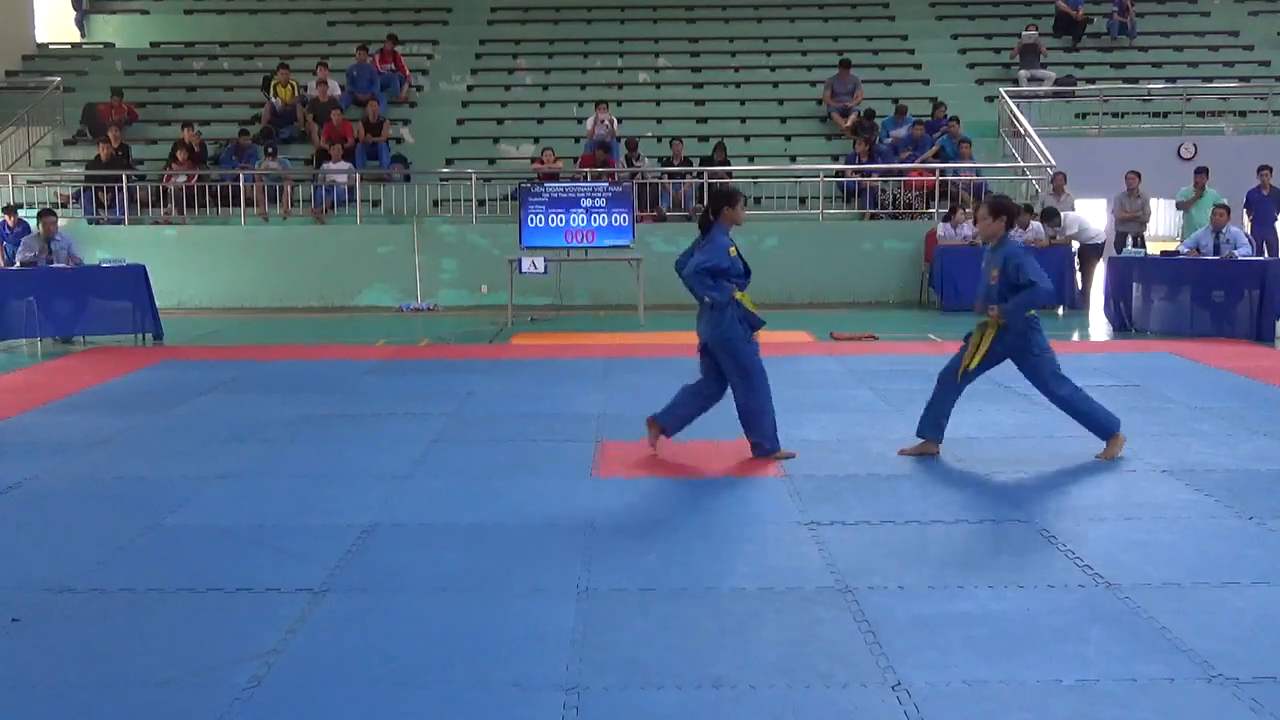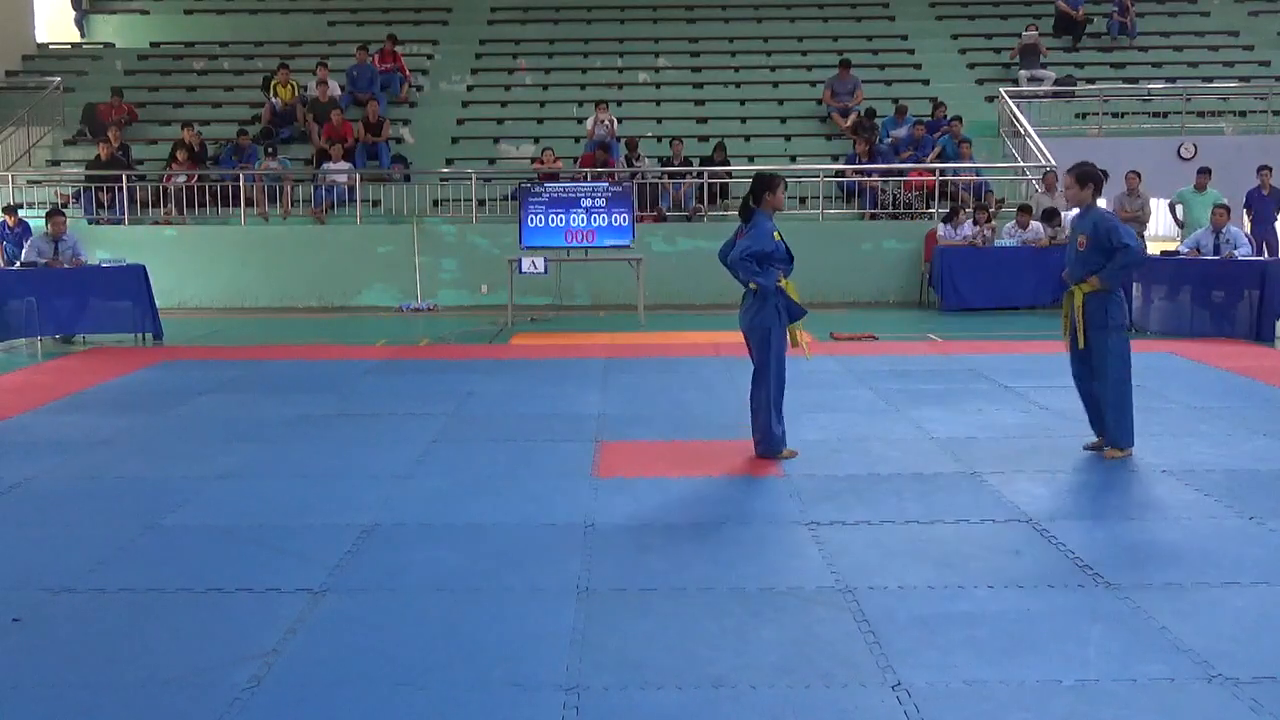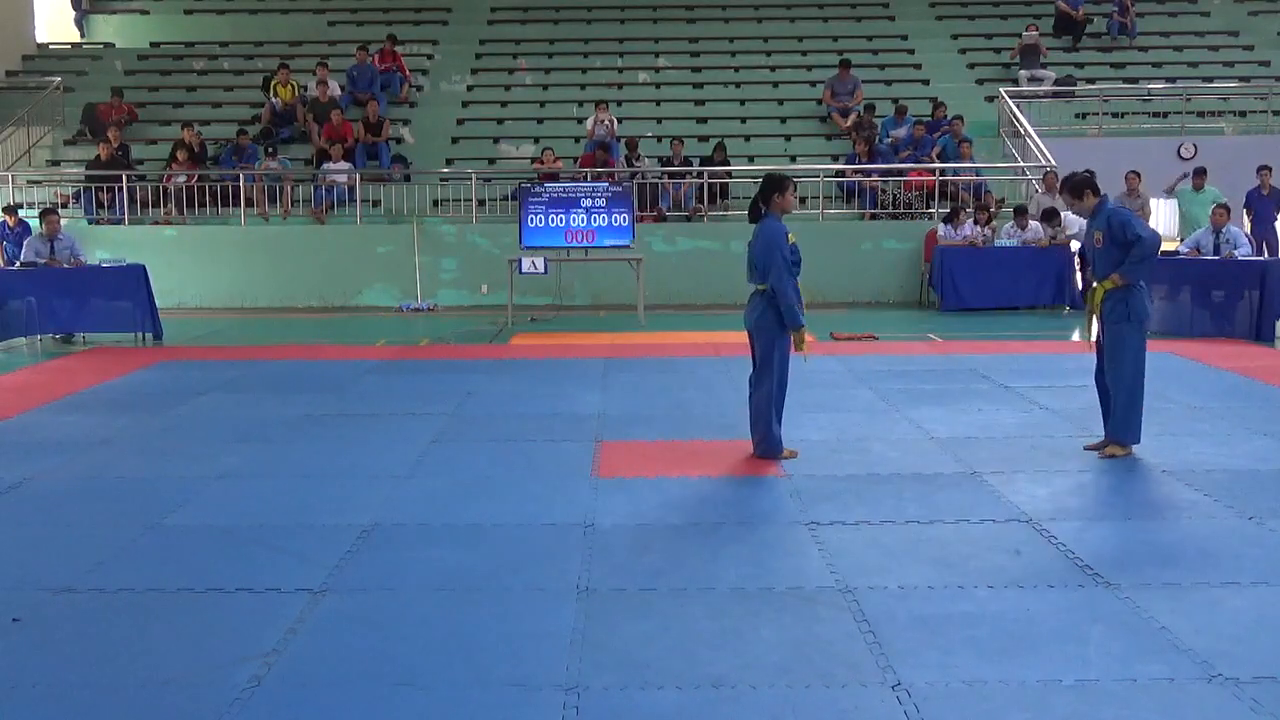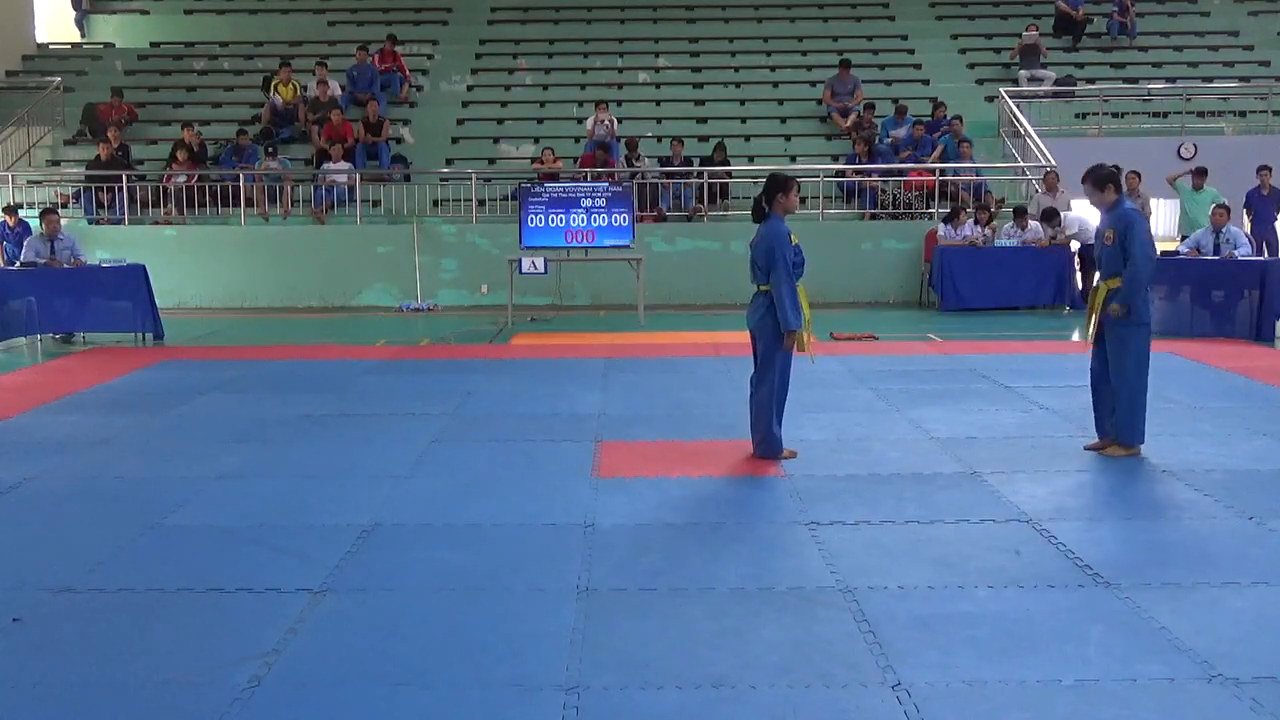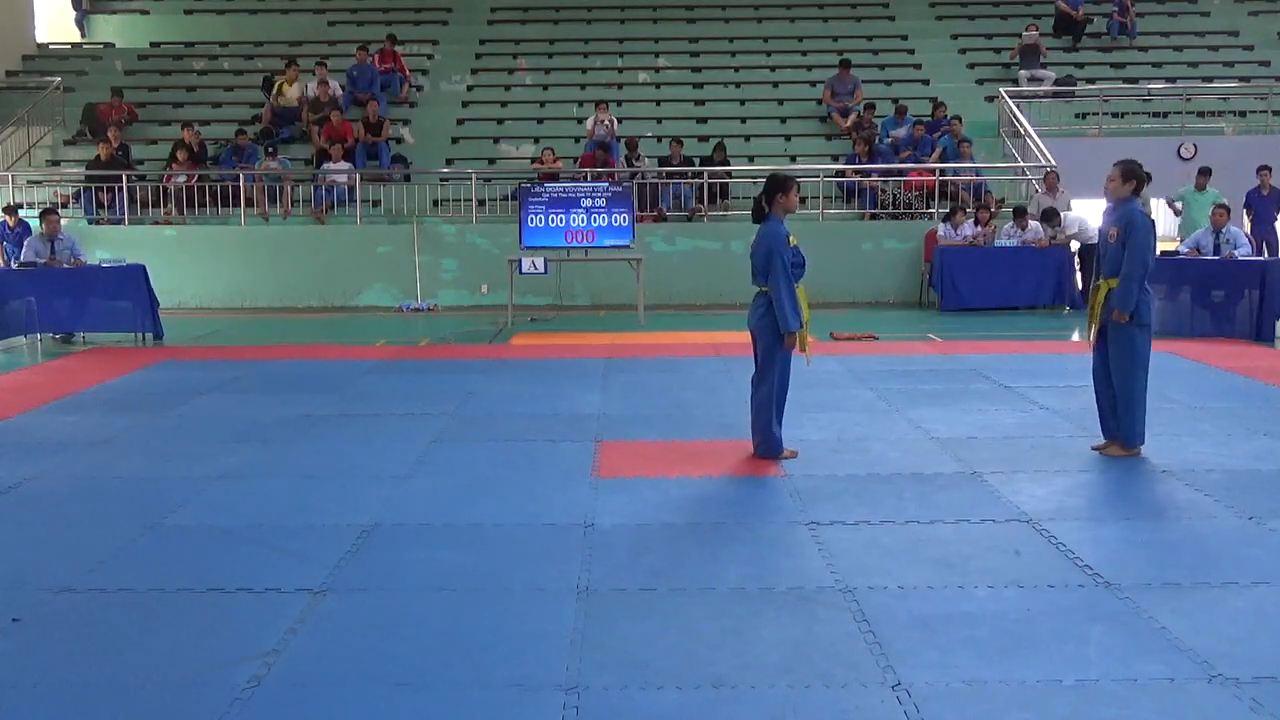
dt=0.5s
person 1, frame 1
left shoulder: (1016, 255)
right shoulder: (994, 252)
left elbow: (1043, 290)
left wrist: (1006, 311)
right wrist: (987, 308)
left hip: (1020, 332)
right hip: (993, 331)
left knee: (1056, 386)
right knee: (951, 379)
left ankle: (1112, 432)
right ankle: (930, 441)
person 1, frame 2
left shoulder: (1103, 221)
right shoulder: (1078, 221)
left elbow: (1134, 250)
left wrist: (1104, 279)
right wrist: (1070, 273)
left hip: (1104, 307)
right hip: (1082, 306)
left knee: (1112, 374)
right knee: (1085, 374)
left ankle: (1121, 442)
right ankle: (1107, 434)
person 1, frame 3
left shoulder: (1116, 216)
right shoulder: (1094, 221)
left elbow: (1150, 240)
left wrist: (1125, 275)
right wrist: (1098, 276)
left hip: (1126, 304)
right hip: (1109, 303)
left knee: (1124, 371)
right knee: (1105, 372)
left ankle: (1123, 439)
right ankle: (1113, 434)
person 1, frame 4
left shoulder: (1130, 217)
right shoulder: (1108, 217)
left elbow: (1141, 262)
left wrist: (1124, 300)
right wrist: (1100, 299)
left hip: (1127, 308)
right hip: (1108, 305)
left knee: (1127, 374)
right knee: (1102, 371)
left ankle: (1129, 440)
right ankle: (1109, 433)
person 1, frame 5
left shoulder: (1136, 217)
right shoulder: (1111, 214)
left elbow: (1137, 266)
left wrist: (1123, 306)
right wrist: (1098, 299)
left hip: (1127, 307)
right hip: (1109, 303)
left knee: (1127, 374)
right knee: (1103, 372)
left ankle: (1129, 441)
right ankle: (1115, 434)
person 2, frame 1
left shoulder: (710, 238)
right shoulder: (720, 244)
left elbow: (681, 265)
right elbow: (691, 271)
left wrist: (704, 297)
right wrist: (720, 295)
left hip: (714, 320)
right hip: (727, 321)
left knee: (712, 384)
right knee: (753, 383)
left ankle: (661, 423)
right ankle: (766, 446)
person 2, frame 2
left shoulder: (753, 225)
right shoulder: (763, 228)
left elbow: (726, 255)
right elbow: (737, 258)
right wrist: (766, 280)
left hip: (759, 308)
right hip: (767, 310)
left knee: (767, 377)
right knee: (769, 378)
left ankle: (769, 440)
right ankle: (769, 445)
person 2, frame 3
left shoulder: (764, 227)
right shoulder: (776, 231)
right elbow: (782, 282)
right wrist: (797, 321)
left hip: (761, 311)
right hip: (773, 314)
left knee: (763, 378)
right knee: (772, 379)
left ankle: (764, 442)
right ankle: (769, 445)
person 2, frame 4
left shoulder: (766, 229)
right shoulder: (779, 233)
right elbow: (782, 282)
right wrist: (790, 325)
left hip: (762, 310)
right hip: (774, 314)
left knee: (765, 378)
right knee: (773, 379)
left ankle: (764, 441)
right ankle: (769, 445)
person 2, frame 5
left shoulder: (769, 229)
right shoulder: (777, 234)
right elbow: (781, 284)
right wrist: (790, 326)
left hip: (766, 312)
right hip: (774, 315)
left knee: (767, 379)
right knee: (773, 380)
left ankle: (765, 442)
right ankle: (769, 445)
